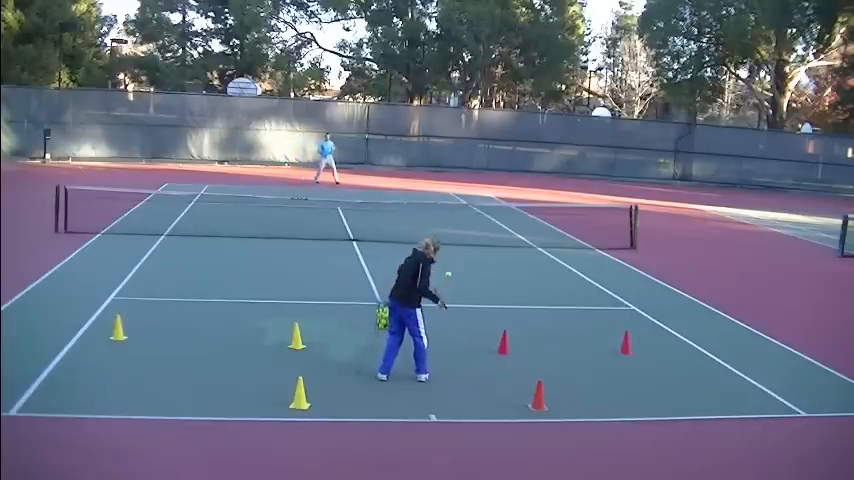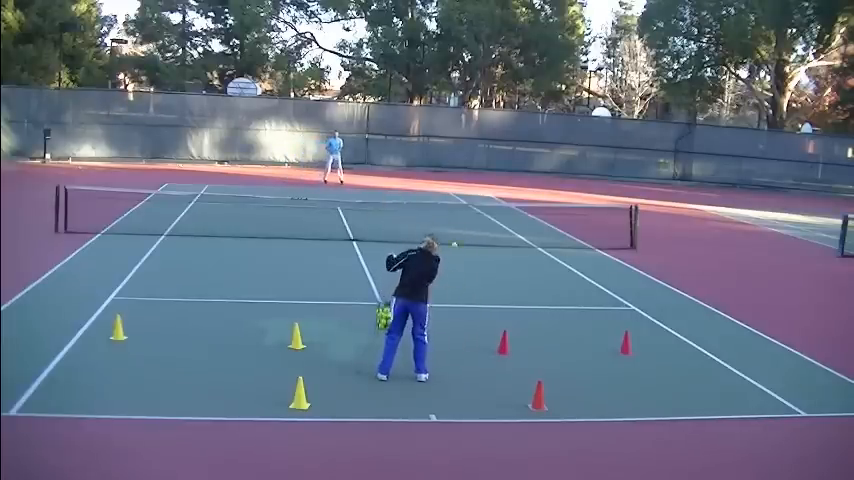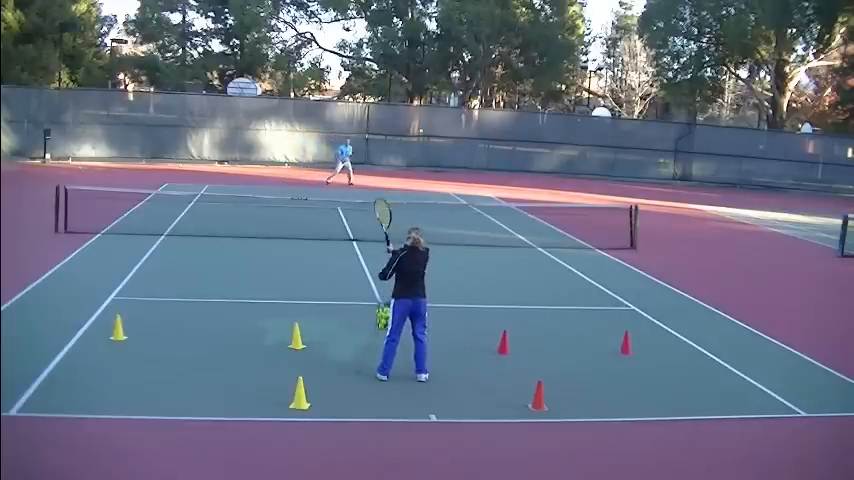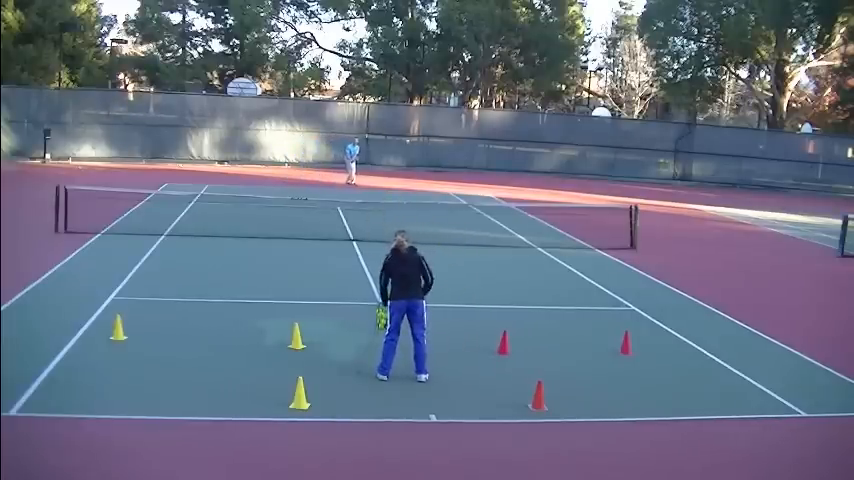
dt=0.4s
person 1, frame 1
left shoulder: (412, 257)
right shoulder: (424, 263)
right elbow: (422, 289)
right wrist: (437, 299)
left hip: (395, 300)
right hip: (409, 305)
left knee: (394, 336)
right knee: (420, 337)
left ankle: (384, 371)
right ankle: (421, 373)
person 1, frame 2
left shoulder: (411, 254)
right shoulder: (434, 263)
left elbow: (391, 267)
left wrist: (391, 257)
left hip: (401, 299)
right hip: (420, 302)
left knee: (393, 335)
right knee: (420, 337)
left ankle: (383, 371)
right ankle: (421, 373)
person 1, frame 3
left shoulder: (401, 254)
right shoulder: (424, 254)
left elbow: (386, 274)
left wrist: (381, 274)
left hip: (401, 299)
right hip: (420, 299)
left knee: (393, 335)
right knee: (420, 336)
left ankle: (383, 372)
right ankle: (421, 372)
person 1, frame 4
left shoulder: (390, 258)
right shoulder: (418, 257)
left elbow: (383, 283)
right elbow: (430, 280)
left wrist: (385, 301)
right wrist: (421, 293)
left hip: (396, 300)
right hip: (416, 300)
left knee: (391, 336)
right knee: (419, 336)
left ankle: (383, 372)
right ankle: (421, 373)
